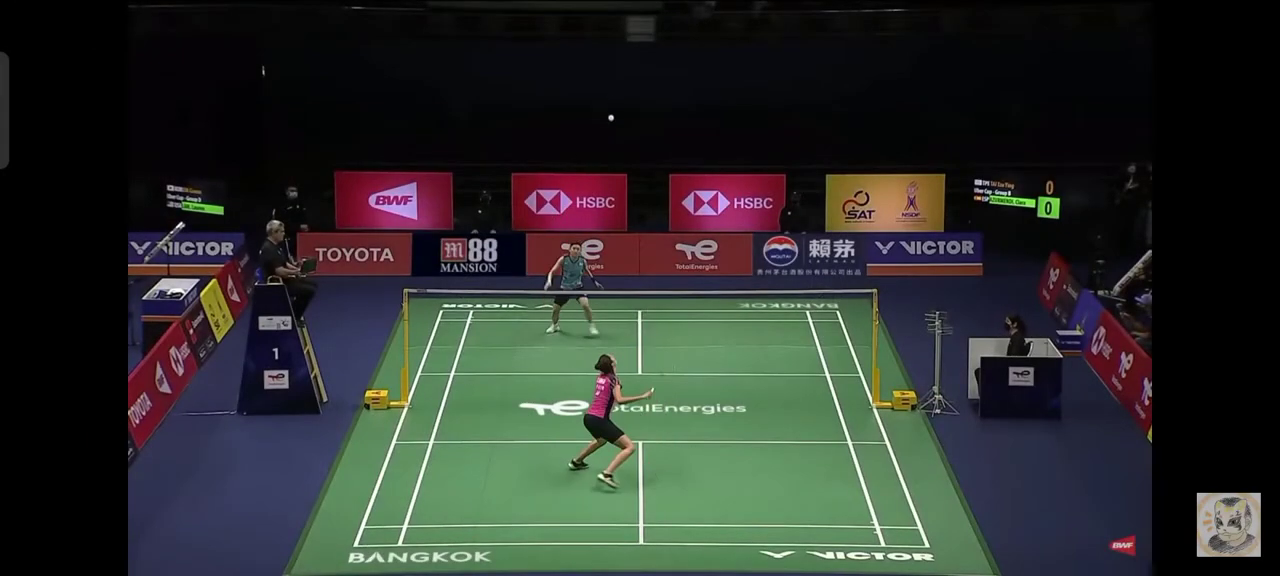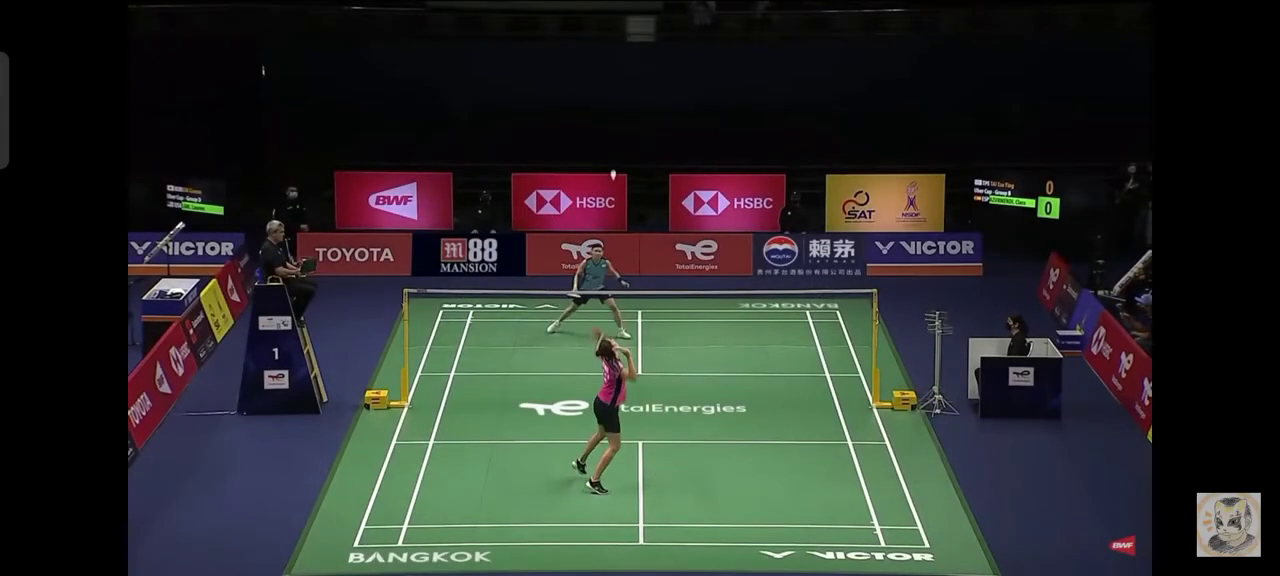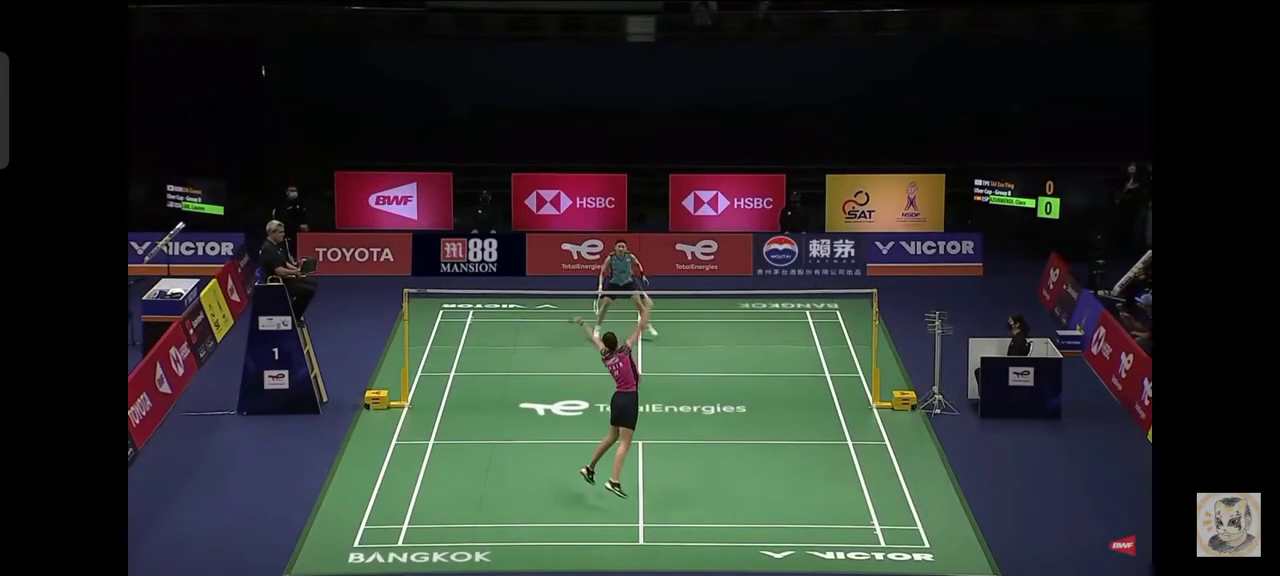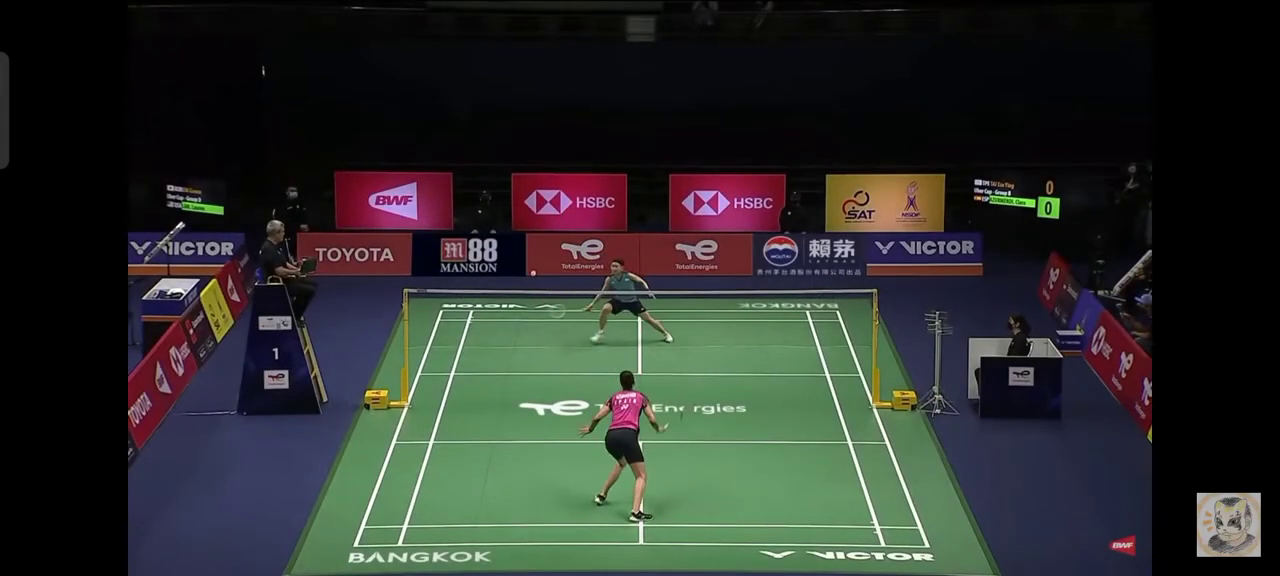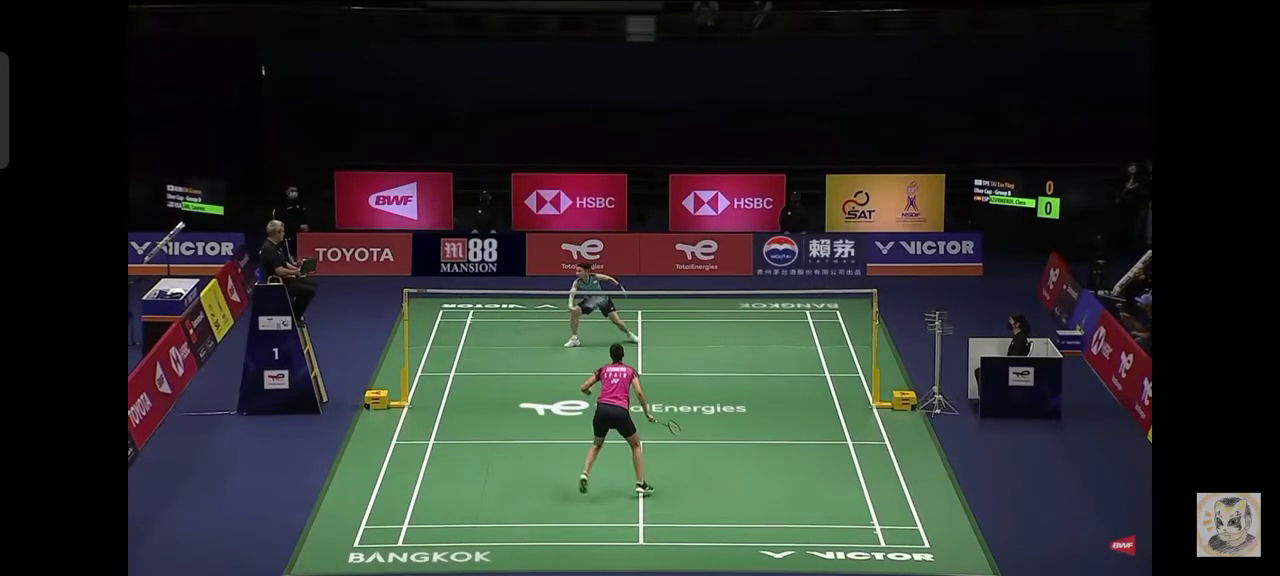
dt=0.3s
person 1, frame 1
left shoulder: (601, 377)
right shoulder: (613, 379)
right elbow: (619, 400)
right wrist: (642, 397)
left hip: (589, 418)
right hip: (600, 421)
left knee: (601, 440)
right knee: (629, 447)
left ankle: (576, 461)
right ankle: (607, 474)
person 1, frame 2
left shoulder: (606, 360)
right shoulder: (615, 365)
left elbow: (598, 349)
right elbow: (632, 377)
left wrist: (597, 338)
right wrist: (628, 355)
left hip: (600, 402)
right hip: (608, 407)
left knee: (601, 434)
right knee: (614, 447)
left ankle: (580, 461)
right ankle: (594, 481)
person 1, frame 3
left shoulder: (606, 356)
right shoulder: (622, 351)
left elbow: (595, 339)
right elbow: (640, 328)
left wrist: (582, 324)
right wrist: (645, 311)
left hip: (617, 399)
right hip: (629, 399)
left knee: (611, 438)
right knee: (625, 443)
left ankle: (589, 468)
right ankle: (614, 481)
person 1, frame 4
left shoulder: (614, 397)
right shoulder: (640, 396)
left elbow: (597, 417)
right elbow: (652, 419)
left wrist: (589, 428)
right wrist: (659, 428)
left hip: (611, 436)
right hip: (628, 435)
left knee: (621, 463)
right knee: (641, 477)
left ankle: (602, 496)
right ankle: (635, 512)
person 1, frame 5
left shoulder: (603, 370)
right shoulder: (630, 370)
left elbow: (583, 388)
right elbow: (639, 393)
left wrist: (587, 391)
right wrist: (647, 413)
left hip: (602, 410)
right hip: (620, 412)
left knee: (596, 445)
right knee: (636, 446)
left ankle: (585, 474)
right ankle: (641, 485)
